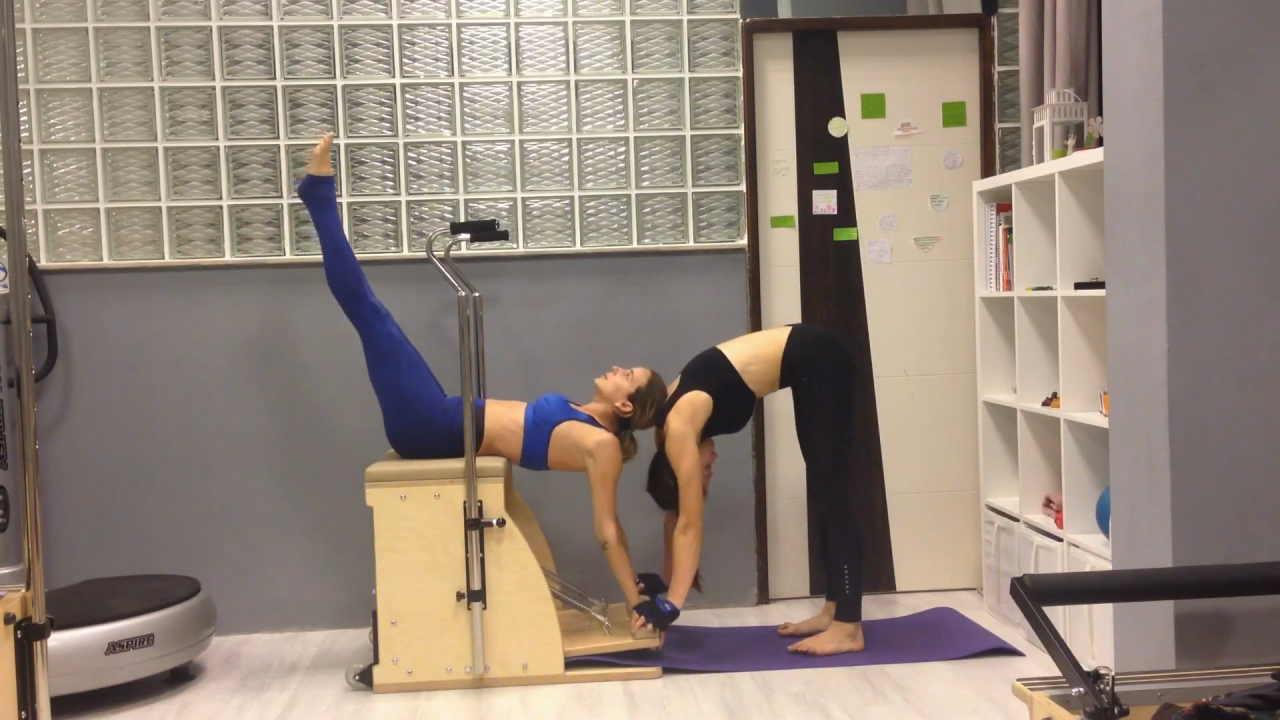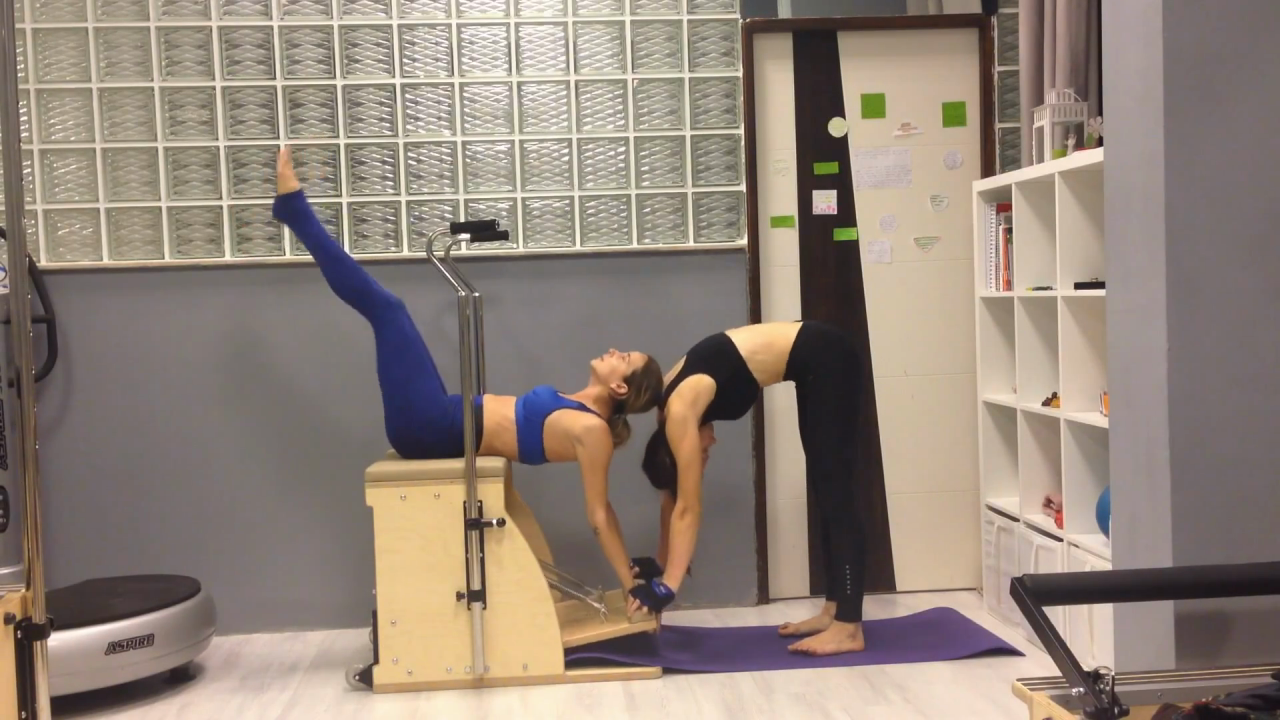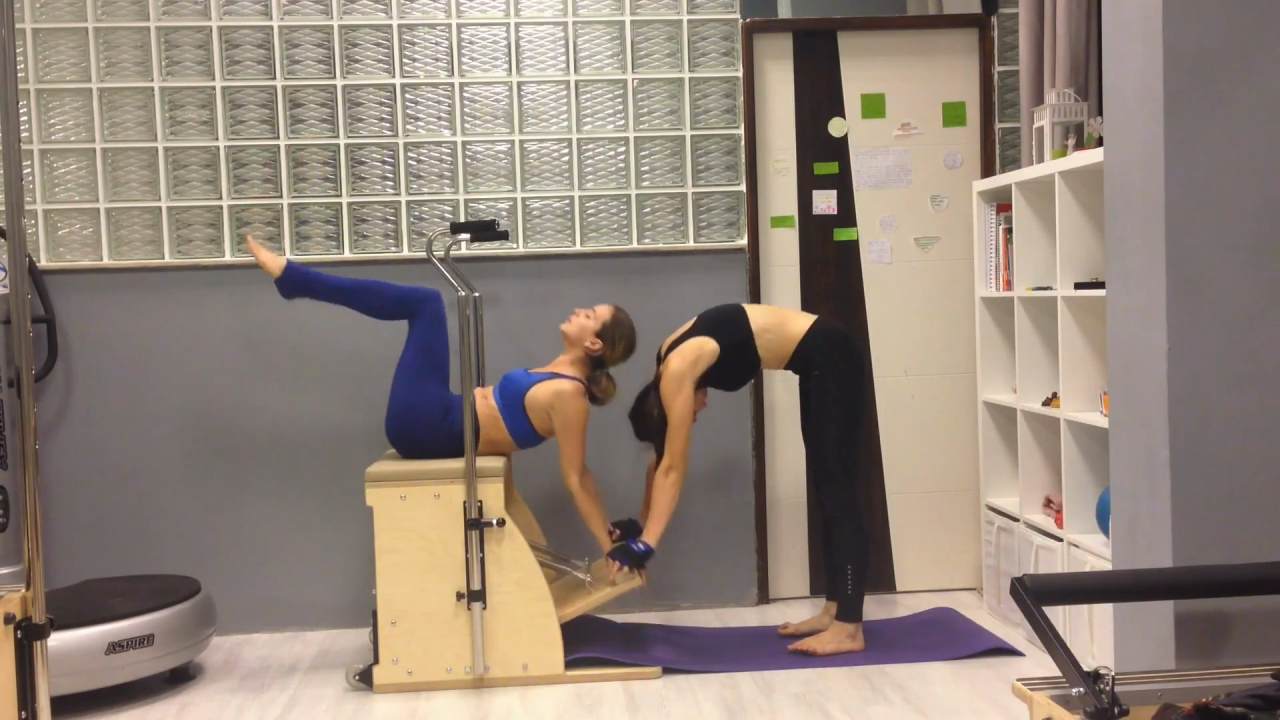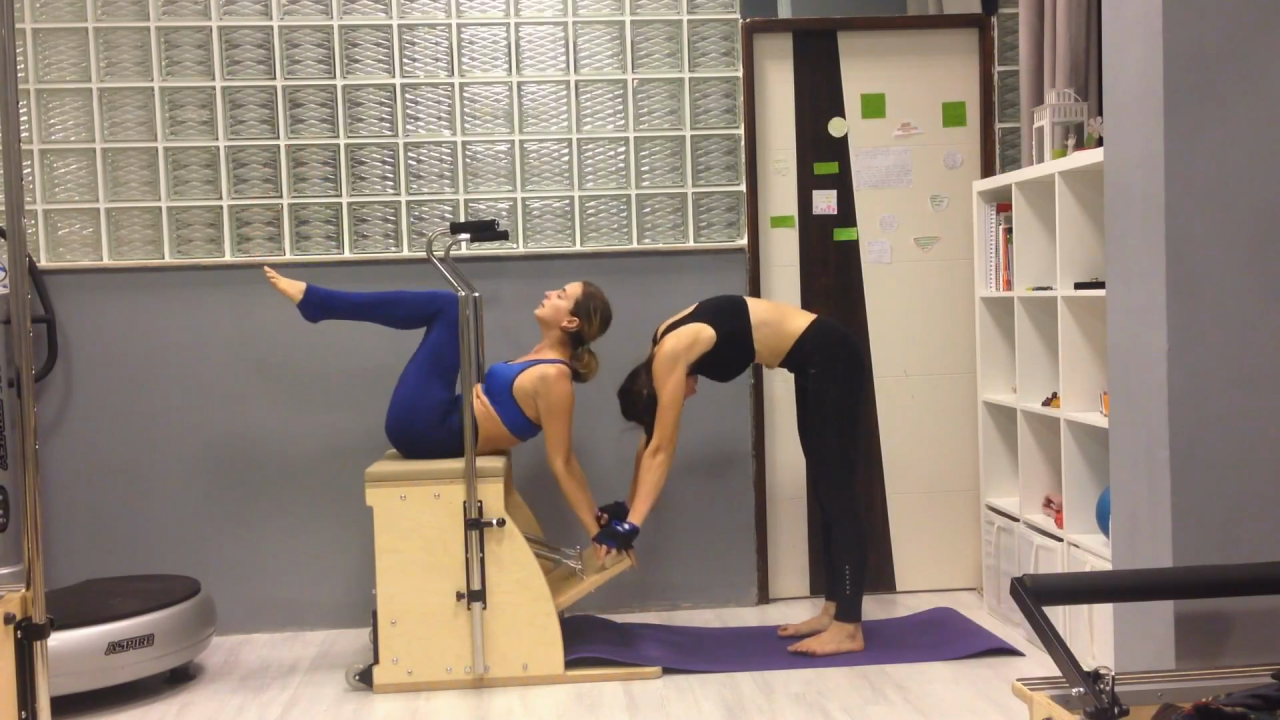
dt=0.4s
person 1, frame 1
left shoulder: (601, 445)
right shoulder: (586, 421)
left elbow: (607, 532)
left wrist: (638, 603)
left hip: (434, 430)
right hip: (446, 421)
left knee: (370, 314)
right knee: (371, 315)
left ankle: (322, 192)
person 1, frame 2
left shoulder: (592, 430)
right shoulder: (579, 412)
left elbow: (599, 515)
left wrist: (632, 585)
left hip: (430, 430)
right hip: (442, 421)
left knee: (386, 310)
right knee: (388, 309)
left ankle: (296, 208)
person 1, frame 3
left shoulder: (569, 396)
right shoulder: (561, 376)
left elbow: (576, 479)
left wrist: (610, 547)
left hip: (427, 430)
right hip: (438, 425)
left knee: (426, 305)
right knee: (428, 302)
left ankle: (291, 275)
right ankle: (293, 275)
person 1, frame 4
left shoulder: (553, 377)
right shoulder: (544, 357)
left elbow: (562, 462)
left wrist: (598, 532)
left hip: (424, 429)
right hip: (436, 427)
left knee: (446, 306)
right knee: (447, 306)
left ankle: (314, 298)
right ankle: (315, 299)
person 2, frame 1
left shoulder: (679, 430)
right shoulder: (671, 423)
left elbow: (689, 525)
right elbow: (678, 516)
left wrist: (671, 603)
right wrist: (667, 585)
left hip: (819, 361)
right hip: (808, 361)
left knee: (831, 494)
right knee: (824, 492)
left ankle: (848, 628)
right ankle: (835, 611)
person 2, frame 2
left shoulder: (680, 413)
right shoulder: (672, 406)
left elbow: (687, 510)
right elbow: (673, 499)
left wrist: (666, 586)
right wrist: (661, 568)
left hip: (828, 360)
right hip: (815, 362)
left knee: (835, 494)
right knee: (824, 490)
left ankle: (849, 628)
right ankle: (835, 611)
person 2, frame 3
left shoulder: (677, 370)
right shoulder: (671, 363)
left elbow: (672, 468)
right elbow: (661, 457)
left wrist: (644, 544)
right wrist: (641, 527)
left hip: (832, 357)
right hip: (819, 360)
left knee: (836, 492)
right knee: (825, 490)
left ankle: (849, 628)
right ankle: (835, 611)
person 2, frame 4
left shoulder: (671, 354)
right shoulder: (666, 346)
left elbow: (661, 449)
right elbow: (650, 441)
left wrist: (630, 523)
right wrist: (627, 508)
left hip: (829, 357)
right hip: (816, 360)
left knee: (834, 492)
right knee: (825, 492)
left ankle: (848, 628)
right ankle: (834, 611)
